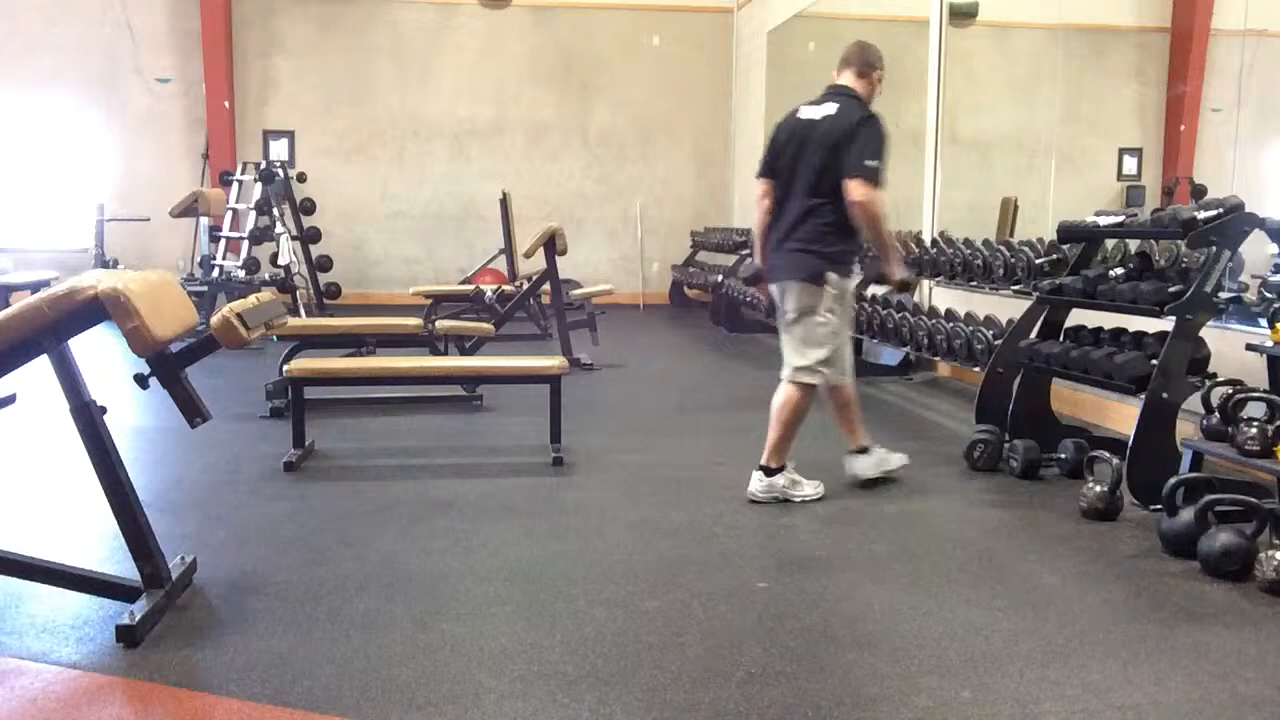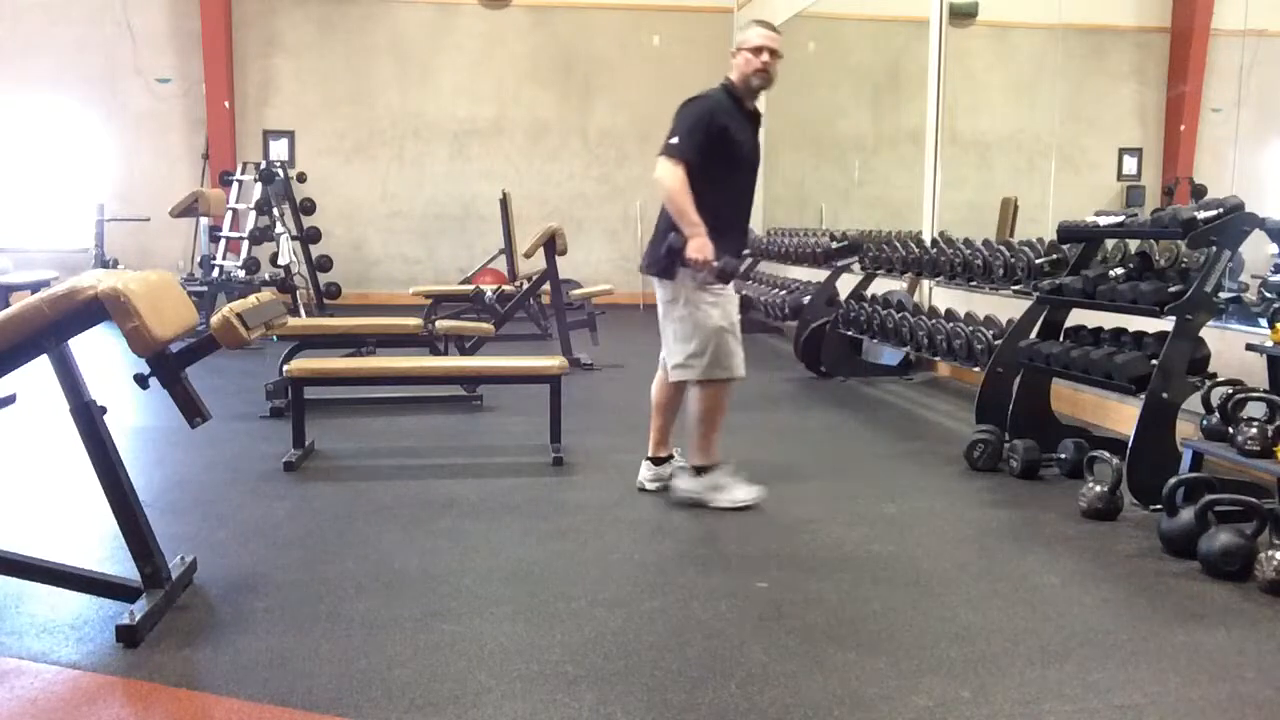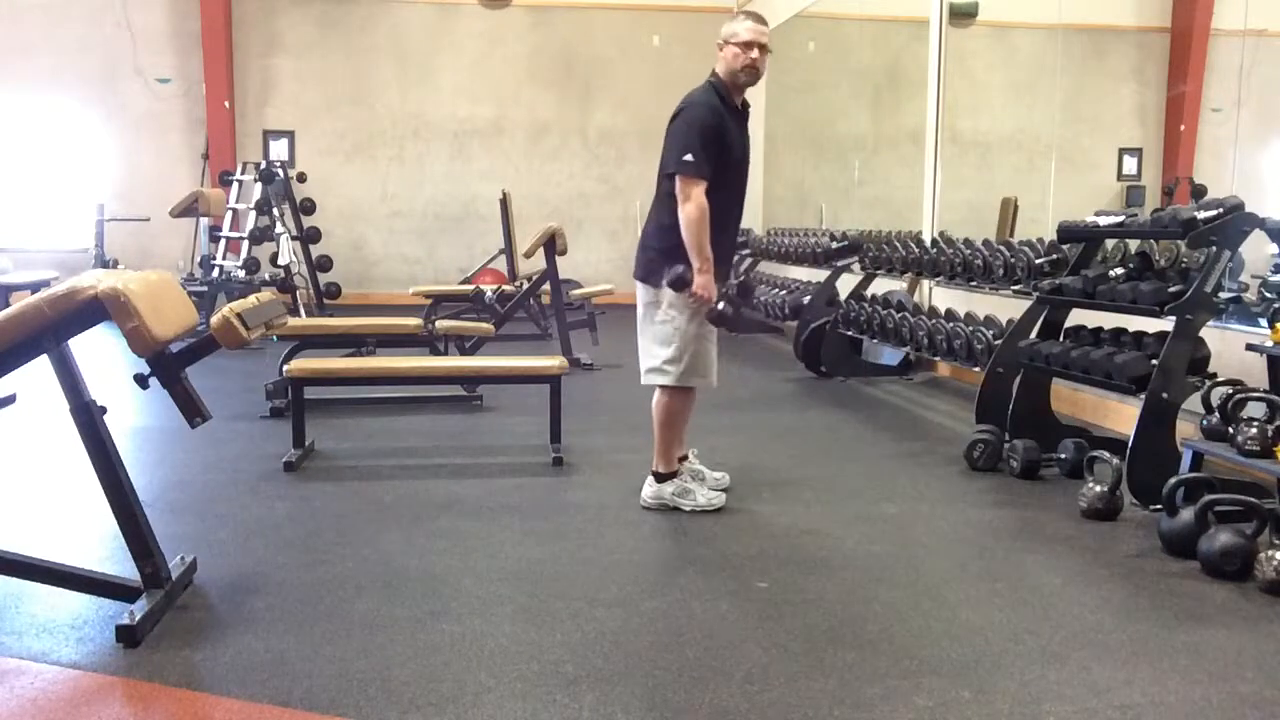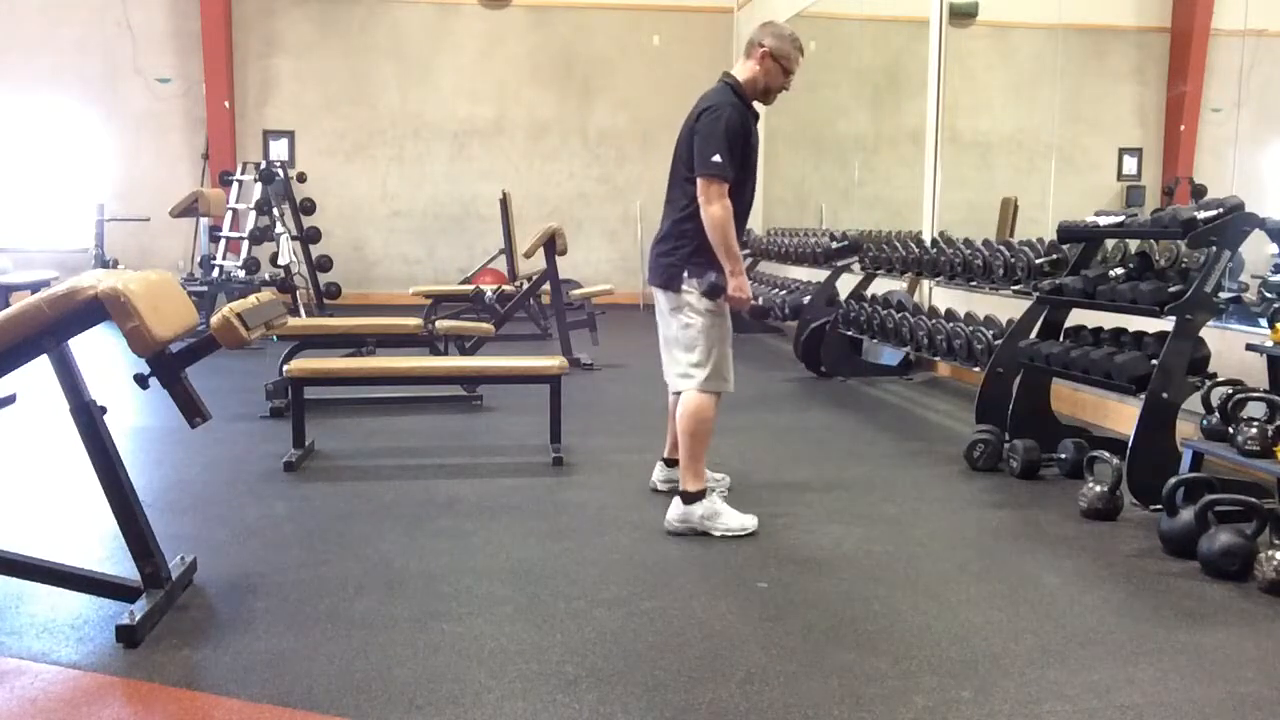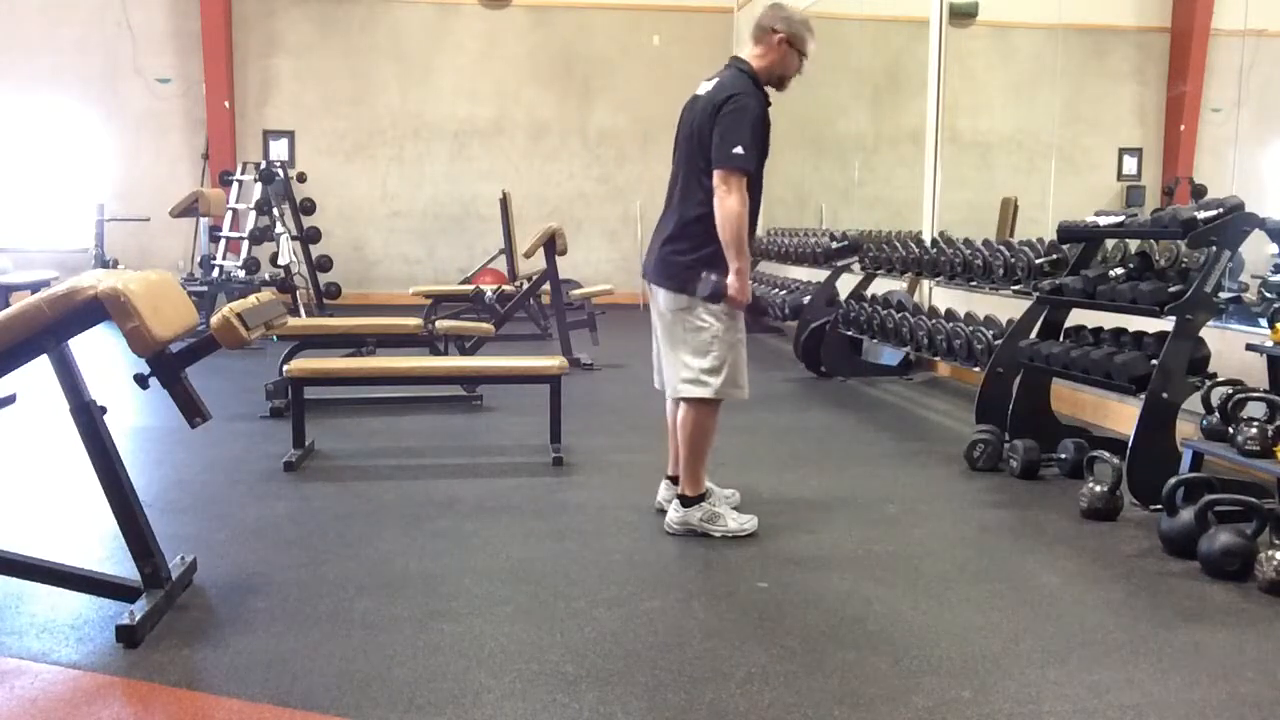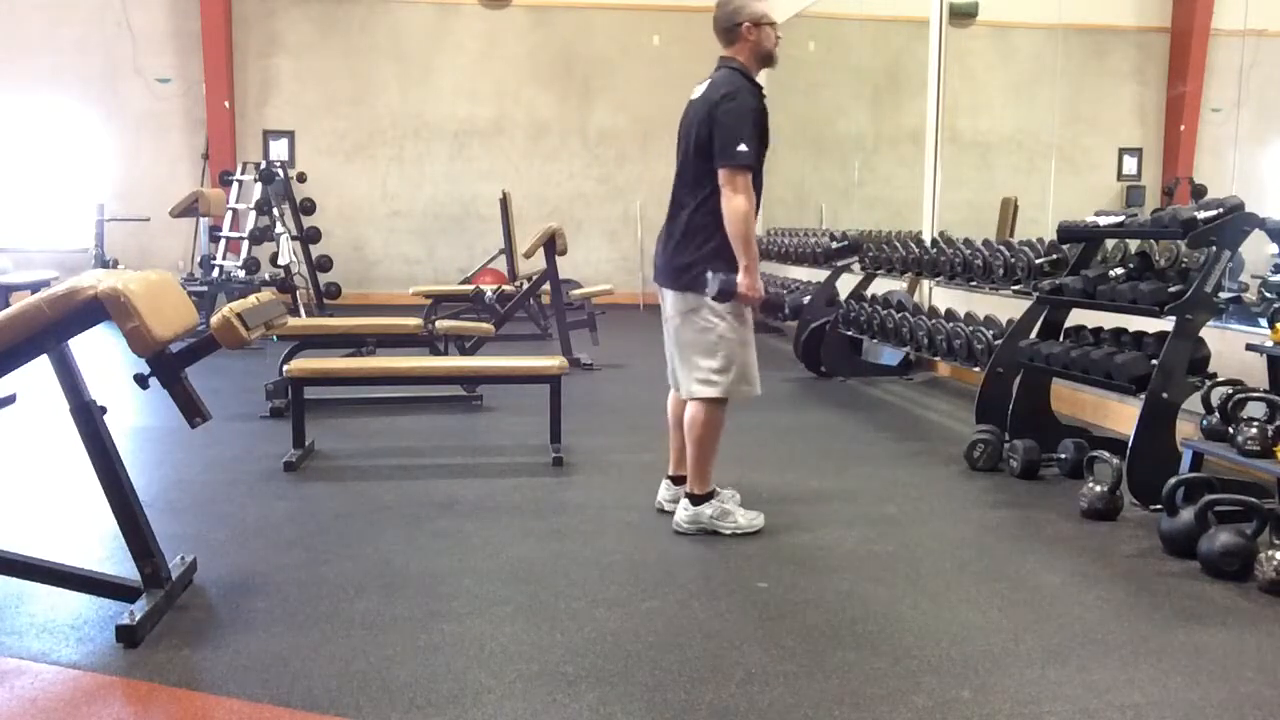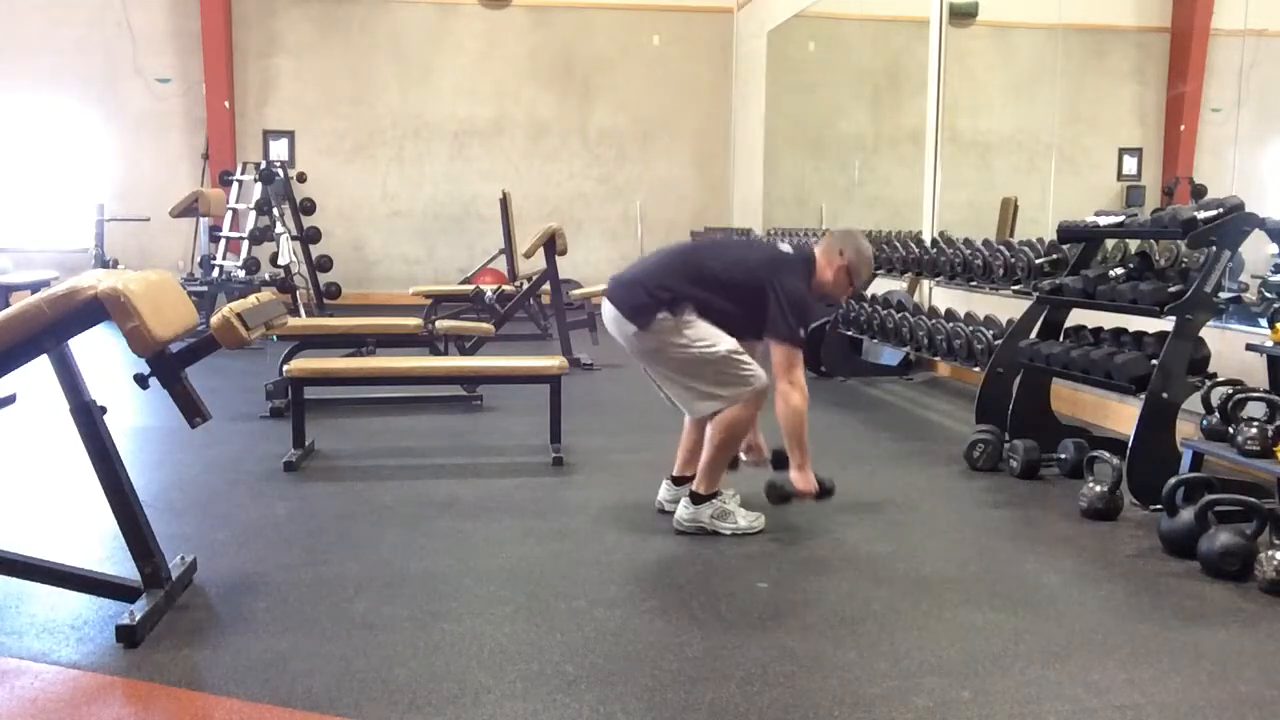
dt=0.7s
person 1, frame 1
left shoulder: (793, 119)
right shoulder: (862, 122)
left elbow: (764, 195)
right elbow: (860, 197)
left wrist: (761, 259)
right wrist: (890, 257)
left hip: (783, 261)
right hip: (821, 265)
left knee: (831, 364)
right knee: (805, 372)
left ankle: (862, 453)
right ankle: (770, 473)
person 1, frame 2
left shoulder: (747, 119)
right shoulder: (707, 108)
right elbow: (668, 171)
right wrist: (695, 235)
left hip: (706, 262)
right hip: (691, 262)
left knee: (677, 365)
right knee: (715, 367)
left ankle: (657, 461)
right ankle: (702, 472)
person 1, frame 3
left shoulder: (736, 110)
right shoulder: (701, 111)
right elbow: (689, 196)
left wrist: (711, 268)
right wrist: (702, 270)
left hip: (697, 265)
right hip: (678, 267)
left knee: (692, 372)
right knee: (678, 373)
left ankle: (678, 460)
right ankle: (663, 480)
person 1, frame 4
left shoulder: (732, 108)
right shoulder: (723, 110)
right elbow: (711, 197)
left wrist: (727, 267)
right wrist: (735, 272)
left hip: (686, 264)
right hip: (693, 268)
left knee: (688, 374)
right knee: (702, 381)
left ankle: (672, 465)
right ankle: (692, 501)
person 1, frame 5
left shoulder: (715, 86)
right shoulder: (744, 99)
right elbow: (728, 190)
right wrist: (739, 270)
left hip: (671, 260)
right hip: (700, 268)
left knee: (687, 382)
right knee: (706, 386)
left ankle: (677, 482)
right ankle: (690, 504)
person 1, frame 6
left shoulder: (711, 89)
right shoulder: (740, 95)
right elbow: (734, 191)
right wrist: (749, 270)
left hip: (680, 261)
right hip: (705, 269)
left knee: (690, 376)
right knee: (715, 383)
left ankle: (678, 482)
right ankle: (698, 502)
person 1, frame 7
left shoulder: (778, 265)
right shoulder: (791, 283)
left elbow: (744, 345)
right elbow: (789, 384)
left wrist: (750, 430)
right wrist: (801, 467)
left hip: (626, 299)
right hip: (646, 310)
left knee: (715, 389)
right knee: (749, 390)
left ankle: (679, 484)
right ankle: (700, 503)
